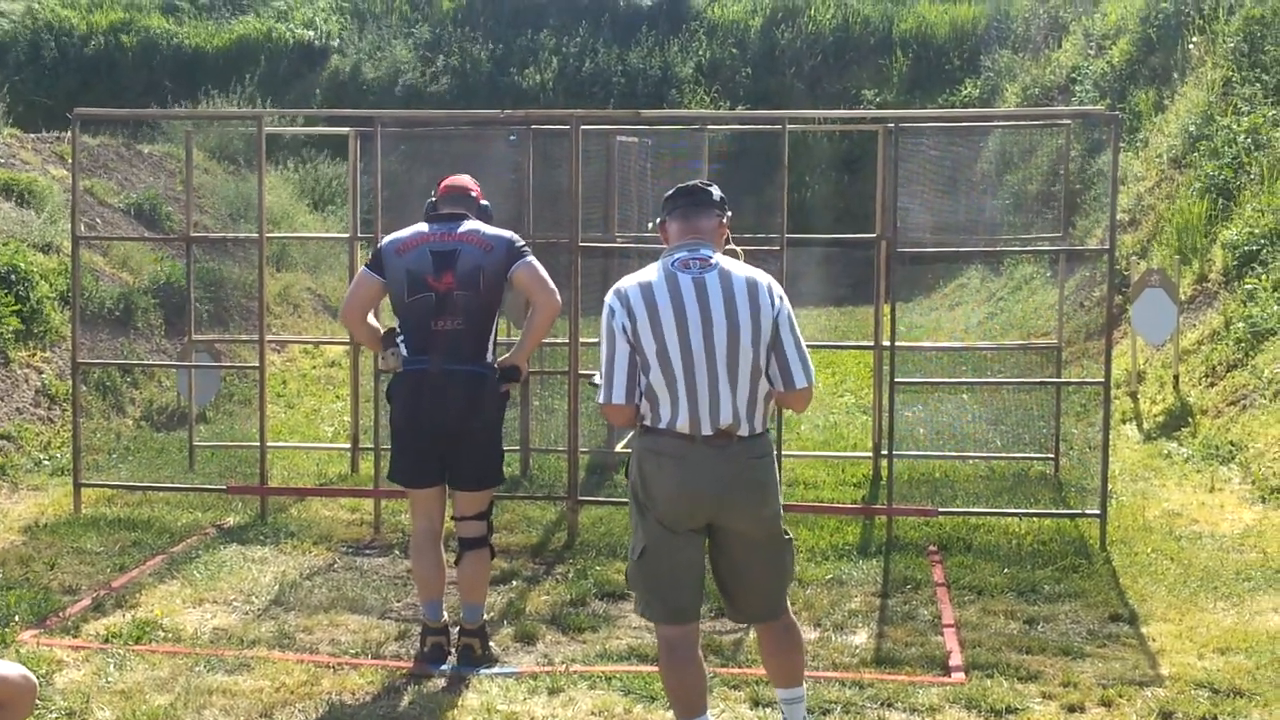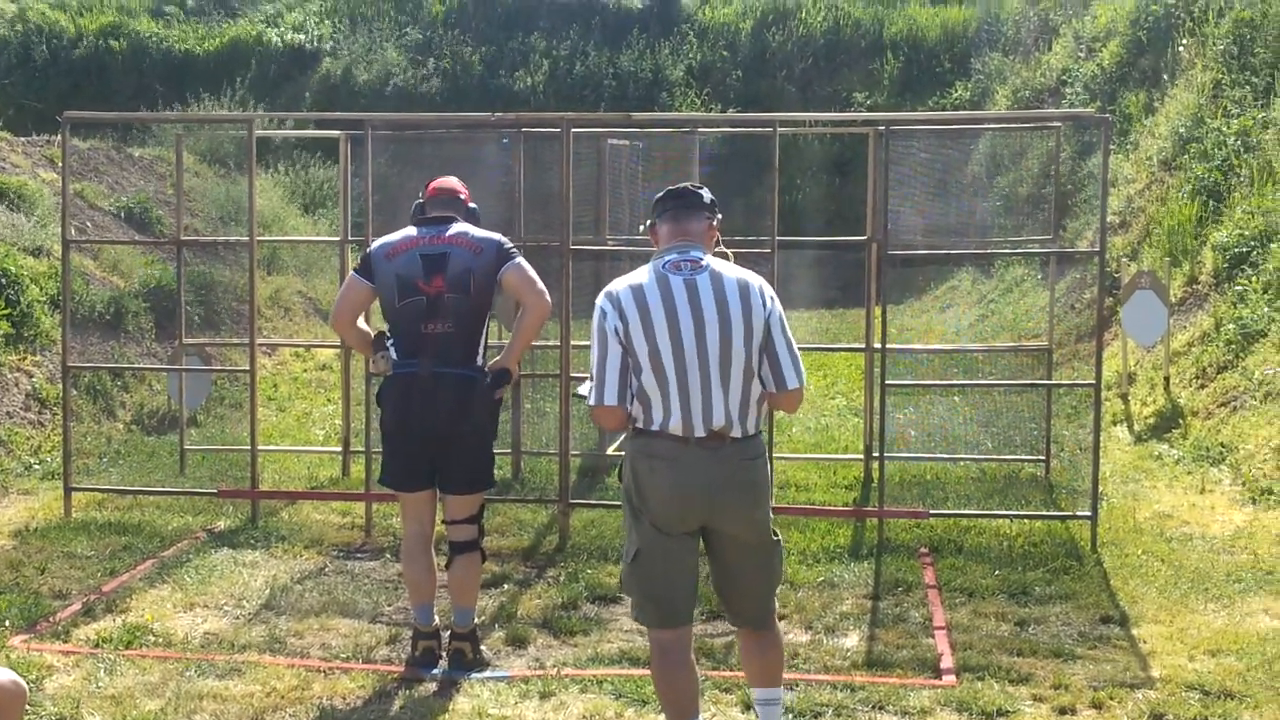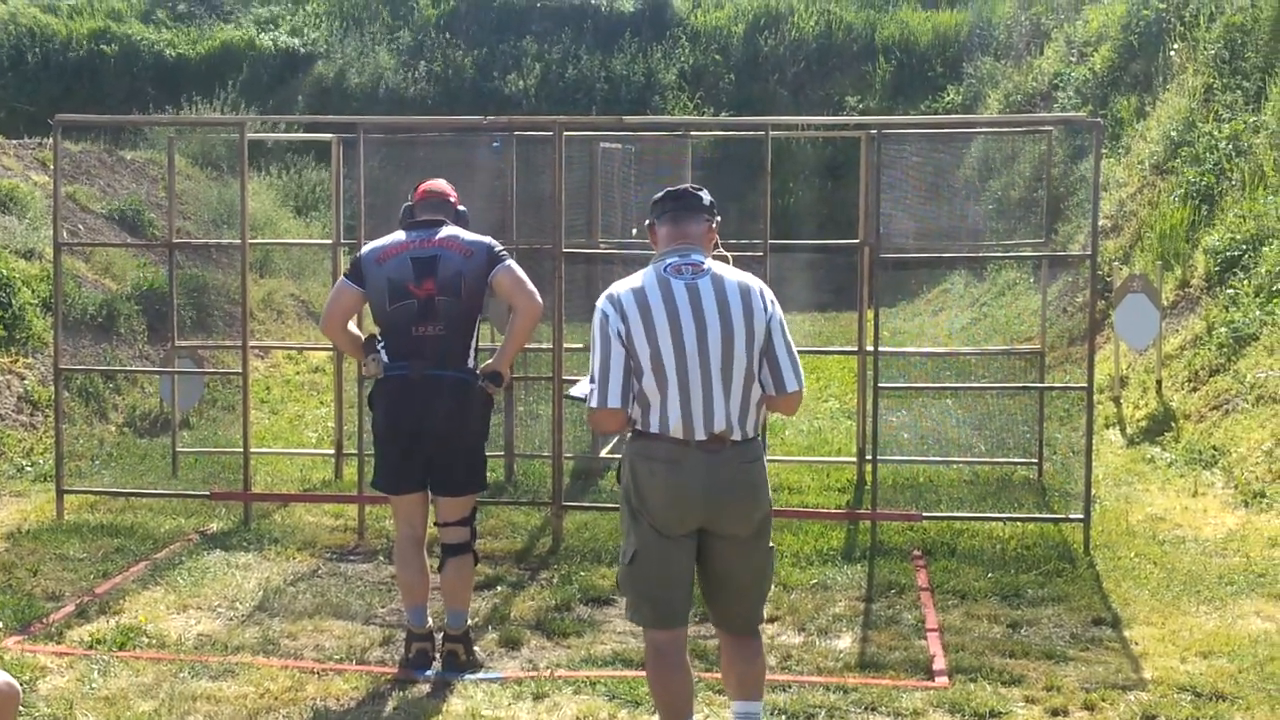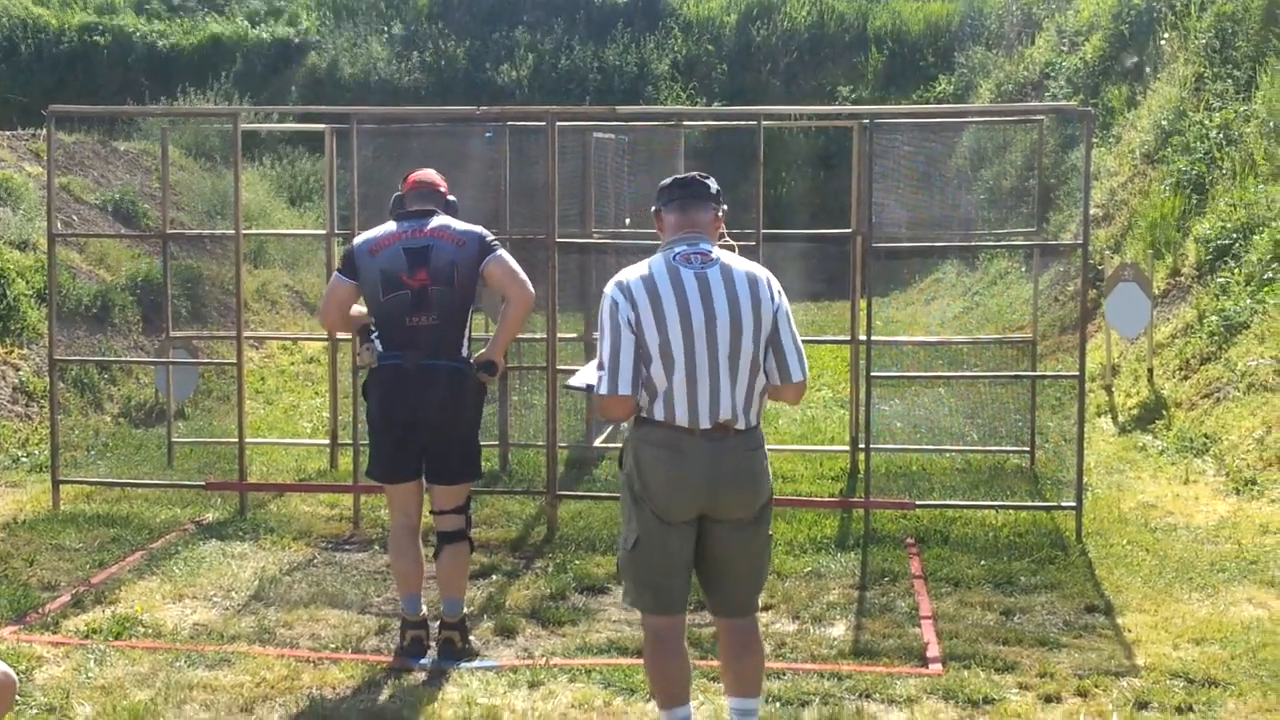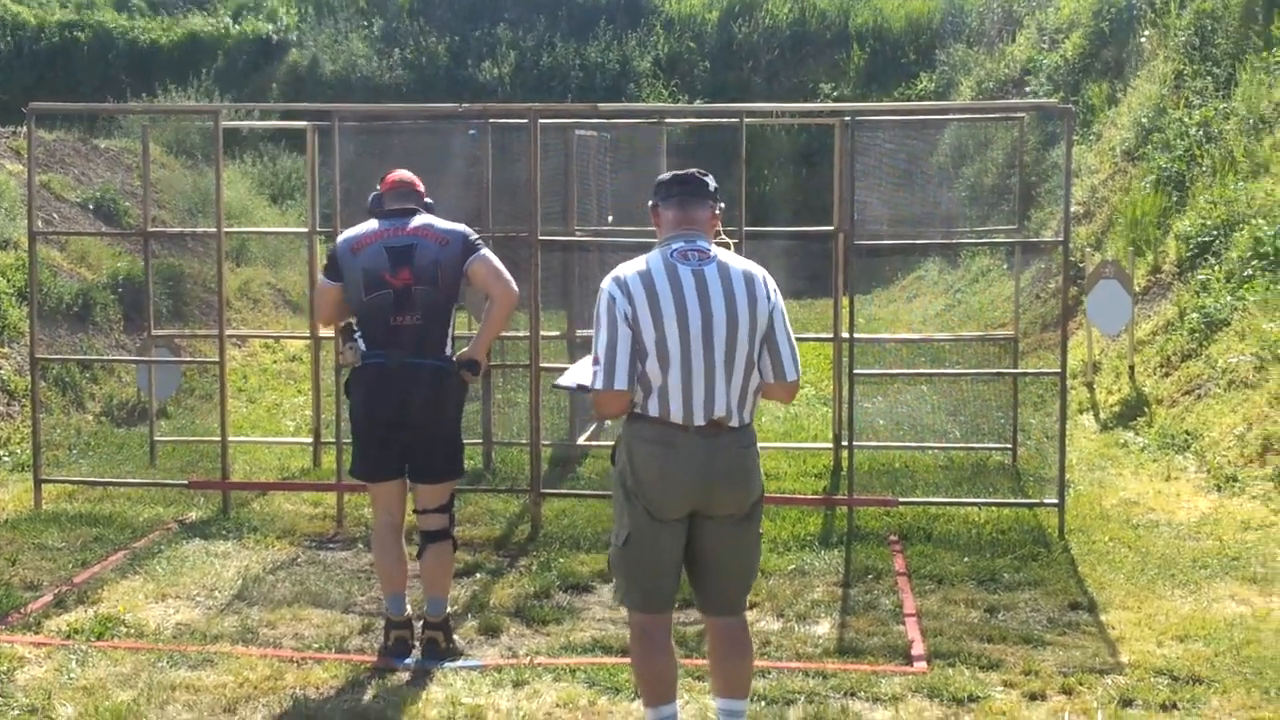
dt=0.2s
person 1, frame 1
left shoulder: (628, 296)
right shoulder: (762, 287)
left elbow: (618, 412)
right elbow: (798, 397)
left hip: (667, 468)
right hip: (747, 466)
left knee: (675, 626)
right knee: (770, 612)
person 1, frame 2
left shoulder: (619, 298)
right shoulder: (753, 289)
left elbow: (608, 416)
right elbow: (790, 397)
left hip: (661, 470)
right hip: (740, 468)
left knee: (669, 629)
right knee: (755, 616)
person 1, frame 3
left shoulder: (620, 301)
right shoulder: (753, 292)
left elbow: (608, 419)
right elbow: (788, 400)
left hip: (659, 473)
right hip: (738, 470)
left knee: (663, 630)
right knee: (740, 624)
person 1, frame 4
left shoulder: (628, 288)
right shoulder: (759, 282)
left elbow: (616, 406)
right elbow: (791, 389)
left hip: (661, 461)
right hip: (738, 459)
left knee: (662, 617)
right knee: (738, 613)
person 1, frame 5
left shoulder: (625, 283)
right shoulder: (755, 281)
left elbow: (610, 400)
right elbow: (784, 387)
left wrist: (593, 396)
left hip: (654, 456)
right hip: (730, 456)
left knee: (649, 613)
right knee: (726, 611)
person 2, frame 1
left shoulder: (395, 245)
right shoulder: (500, 242)
left elbow: (351, 313)
right elbow: (548, 301)
right wrist: (517, 360)
left hip: (415, 392)
right hip: (474, 392)
left knee: (425, 523)
right knee: (474, 523)
left ankle: (433, 634)
right ankle: (471, 635)
person 2, frame 2
left shoulder: (384, 249)
right shoulder: (488, 244)
left elbow: (341, 317)
right elbow: (538, 301)
right wrist: (508, 362)
left hip: (405, 396)
right hip: (465, 395)
left knee: (416, 526)
right knee: (465, 527)
left ankle: (425, 638)
right ankle: (463, 639)
person 2, frame 3
left shoulder: (374, 254)
right shoulder: (478, 248)
left elbow: (332, 323)
right elbow: (530, 304)
right wrist: (499, 365)
left hip: (397, 399)
right hip: (456, 398)
left knee: (408, 530)
right knee: (457, 528)
left ankle: (418, 640)
right ankle: (457, 641)
person 2, frame 4
left shoulder: (366, 244)
right shoulder: (470, 237)
left elbow: (330, 316)
right elbow: (521, 293)
right wrist: (493, 354)
left hip: (391, 388)
right hip: (450, 386)
left knee: (403, 517)
right knee: (452, 516)
left ankle: (412, 629)
right ankle: (452, 629)
person 2, frame 5
left shoulder: (348, 244)
right shoulder: (453, 235)
left elbow: (327, 315)
right elbow: (505, 292)
right wrist: (477, 351)
left hip: (374, 387)
right hip: (434, 385)
left knee: (386, 516)
right knee: (435, 516)
left ankle: (396, 628)
right ankle: (435, 629)
